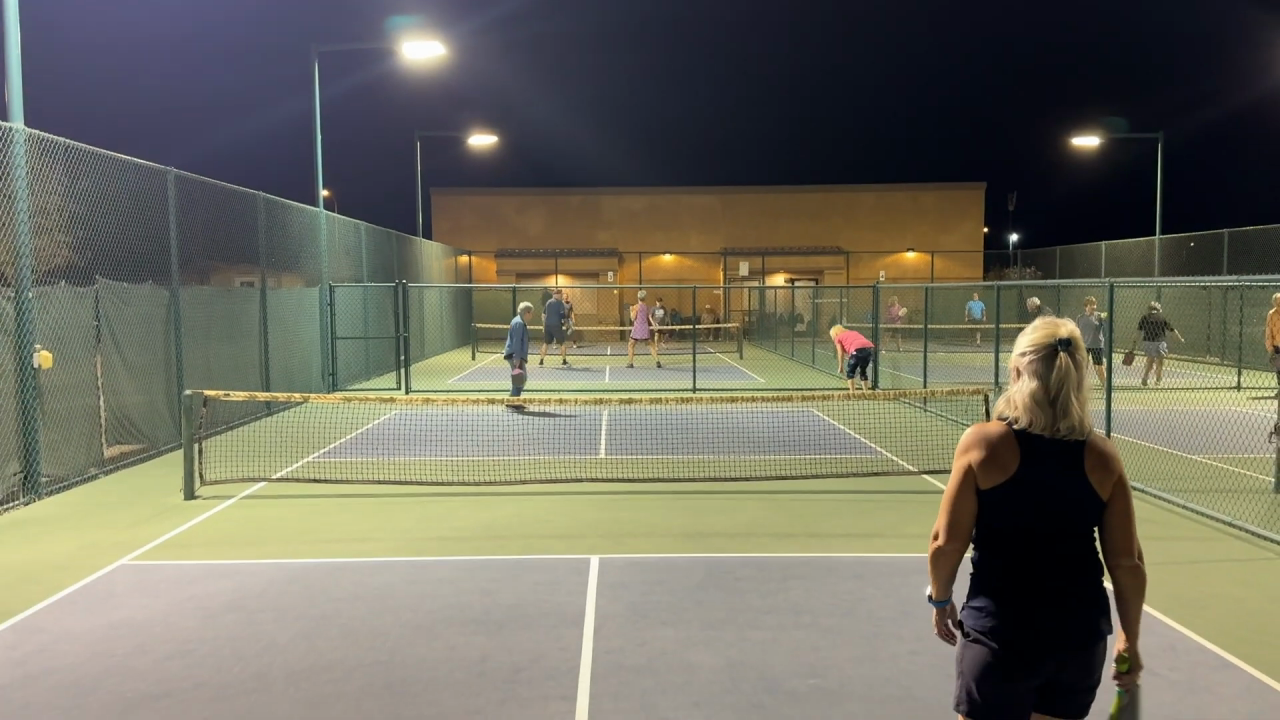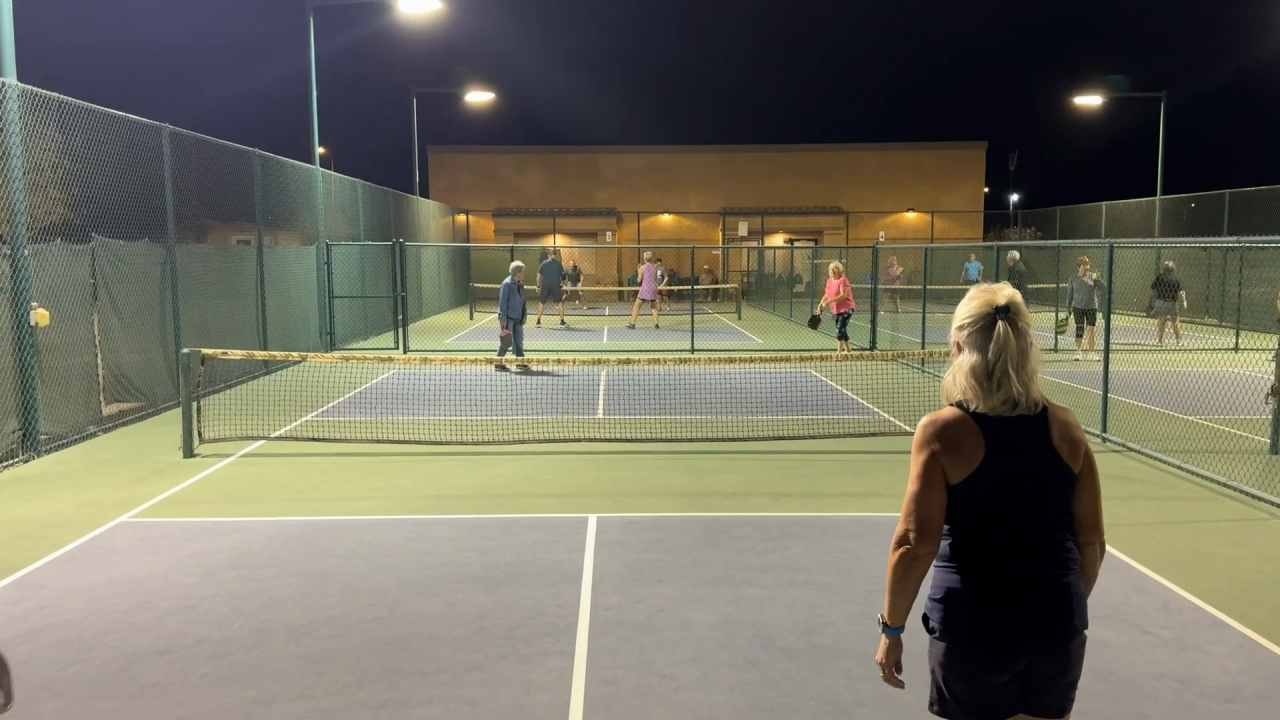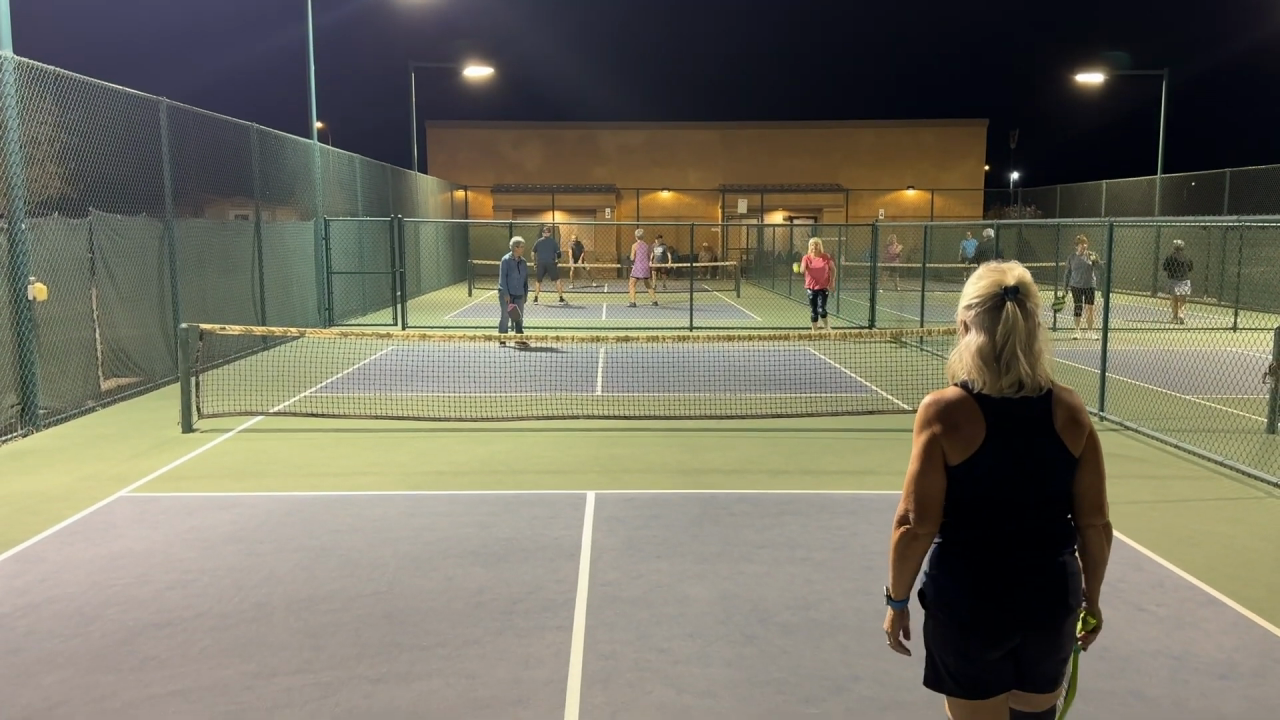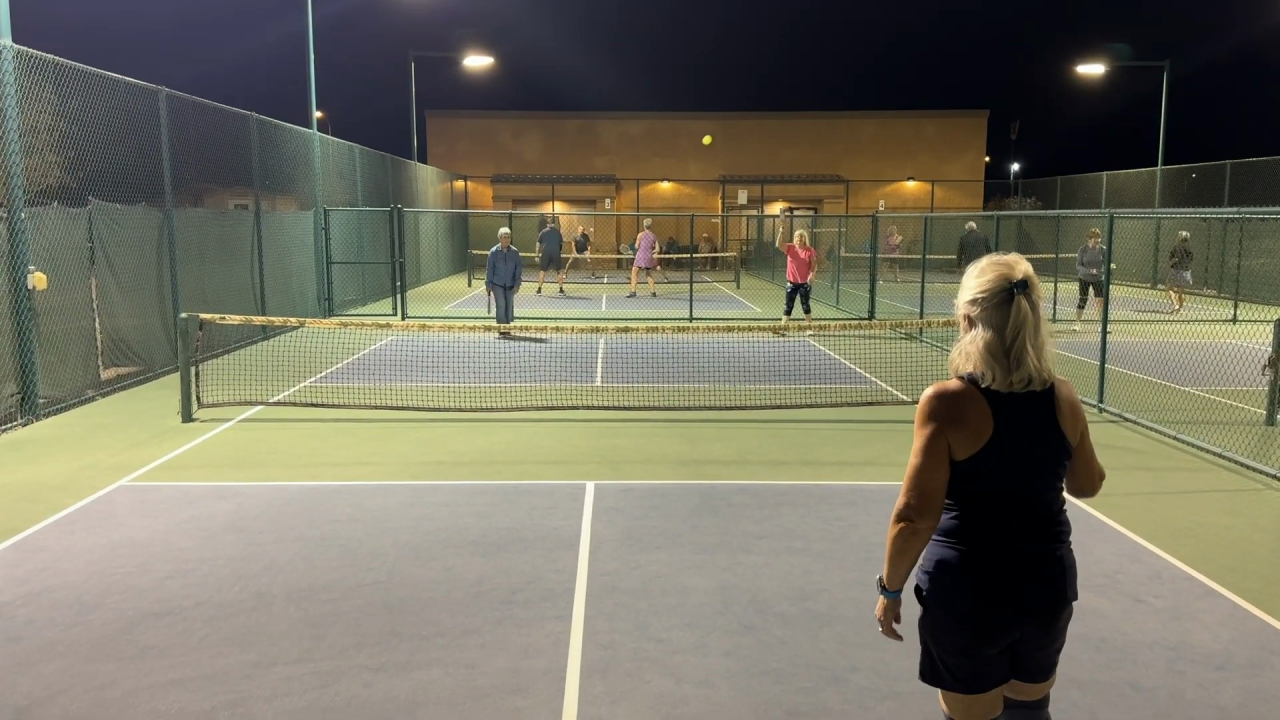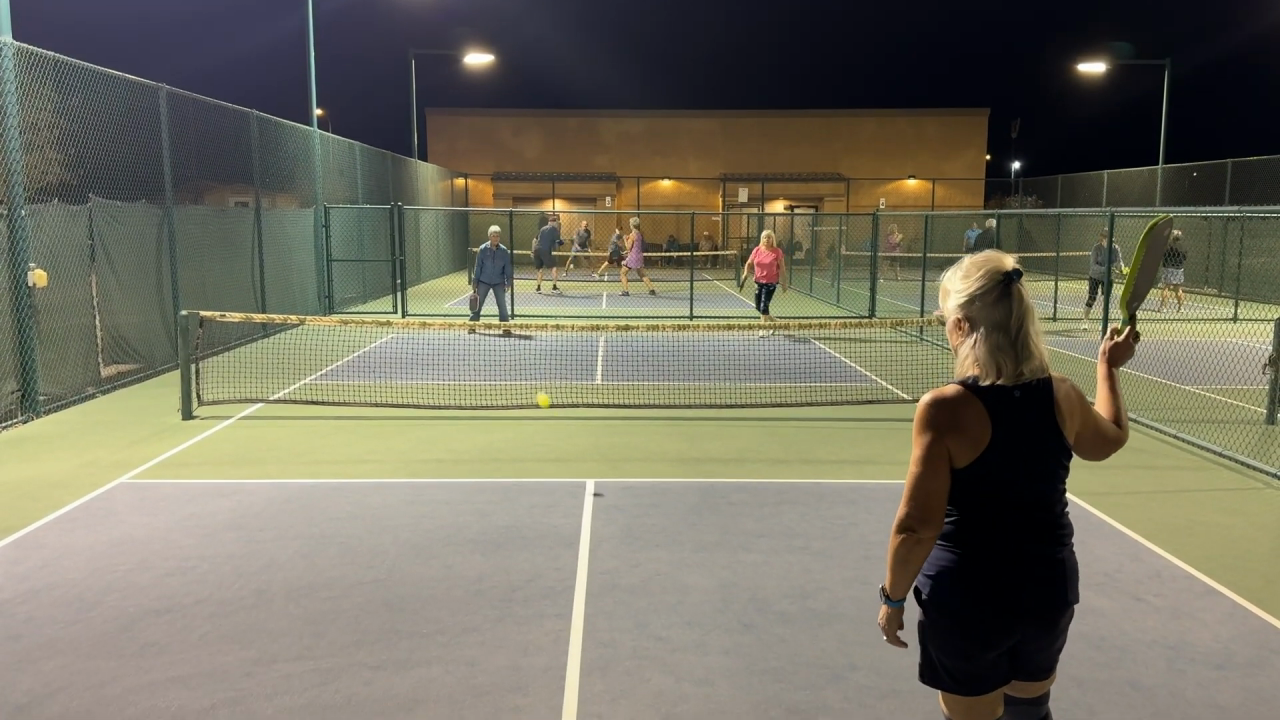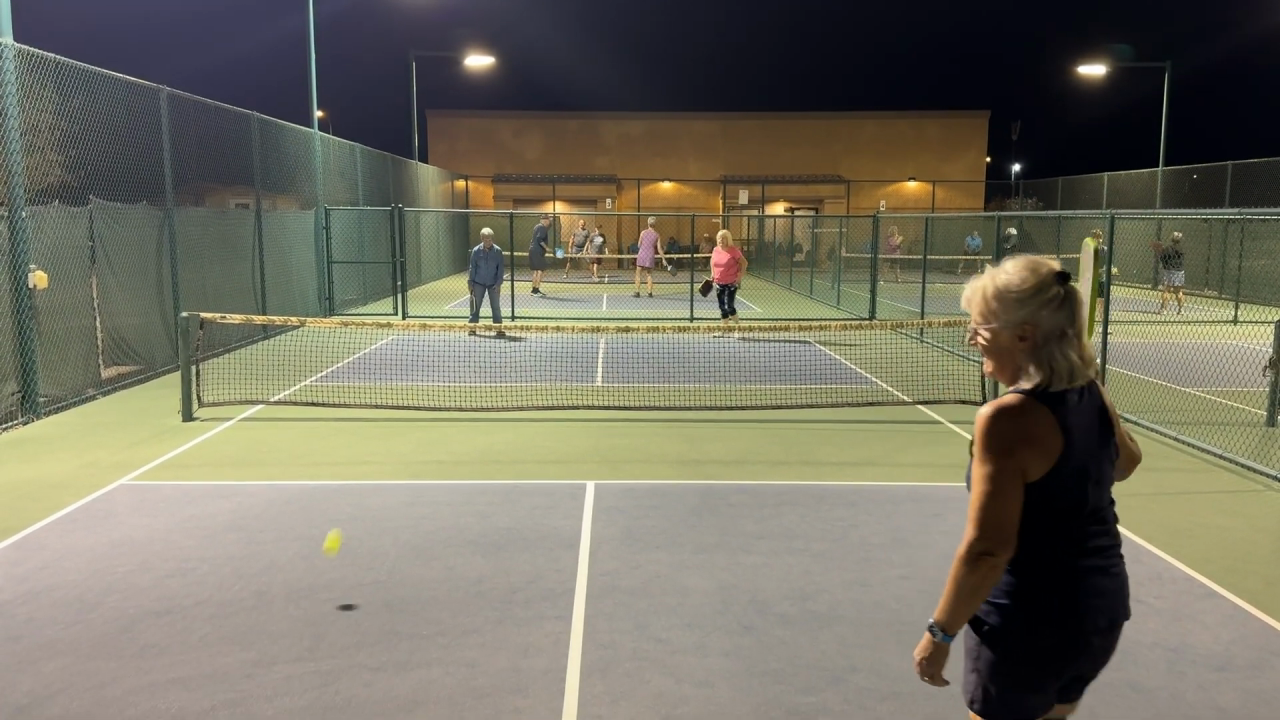
dt=0.7s
person 1, frame 1
left shoulder: (982, 443)
right shoulder: (1101, 456)
left elbow: (946, 543)
right elbow: (1127, 563)
left wrist: (940, 600)
right wrist: (1130, 639)
left hip: (1000, 634)
right hip: (1080, 634)
person 1, frame 2
left shoulder: (942, 431)
right shoulder: (1065, 427)
left elbow: (915, 545)
right elbow: (1091, 540)
left wrist: (891, 630)
left hip: (974, 629)
right hip: (1056, 623)
person 1, frame 3
left shoulder: (944, 411)
right shoulder: (1069, 409)
left elbow: (915, 526)
right elbow: (1094, 523)
left wrist: (897, 600)
right wrist: (1091, 597)
left hip: (968, 605)
right hip: (1050, 599)
person 1, frame 4
left shoulder: (947, 402)
right shoulder: (1062, 398)
left elbow: (915, 517)
right elbow: (1087, 483)
left wrist: (889, 589)
left hip: (967, 597)
right hip: (1047, 589)
person 1, frame 5
left shoulder: (944, 408)
right shoulder: (1061, 395)
left elbow: (917, 525)
right elbow: (1110, 438)
left wrist: (892, 597)
right wrist: (1109, 365)
left hip: (966, 599)
right hip: (1049, 591)
person 1, frame 6
left shoulder: (1005, 419)
right shoulder: (1093, 398)
left elbow: (986, 548)
right elbow: (1128, 459)
left wrist: (939, 632)
left hip: (1025, 621)
right hip: (1099, 609)
